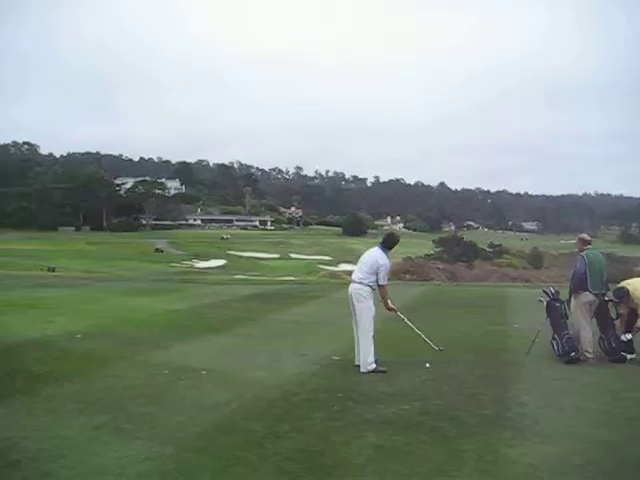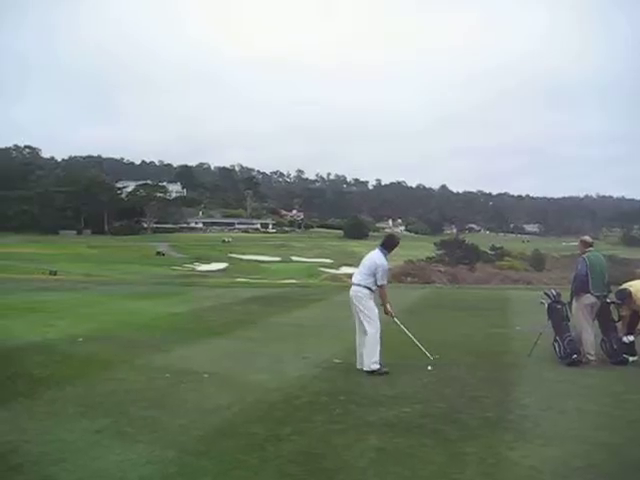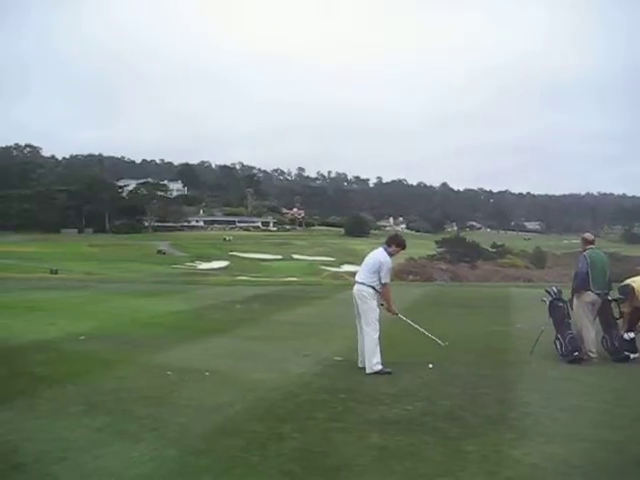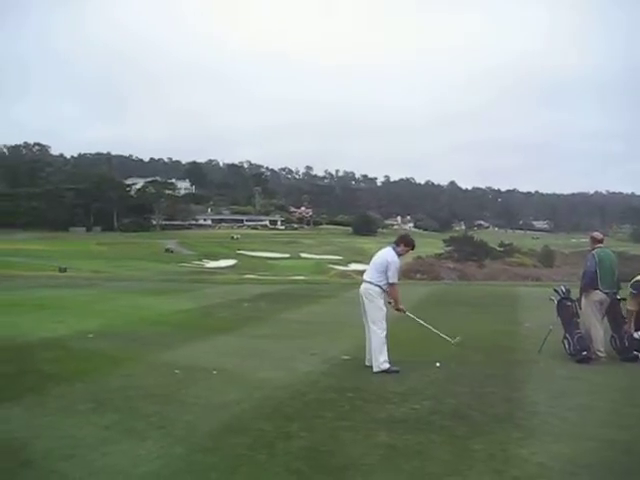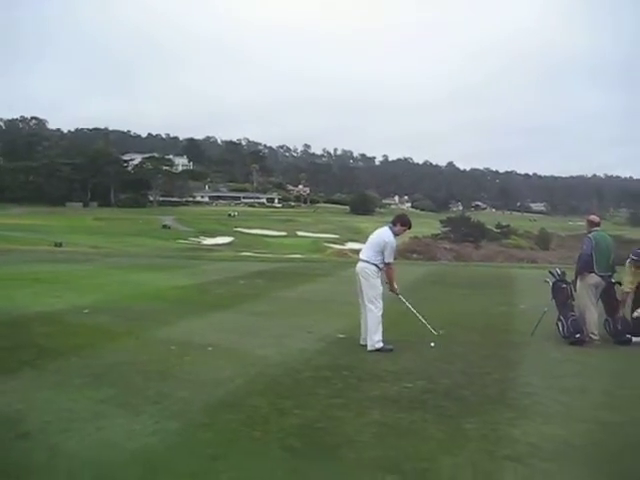
dt=0.3s
person 1, frame 1
left shoulder: (372, 251)
right shoulder: (384, 261)
right elbow: (382, 286)
left wrist: (387, 299)
right wrist: (387, 304)
left hip: (354, 287)
right hip: (363, 291)
left knee: (360, 327)
right knee: (366, 329)
left ankle: (361, 359)
right ankle: (367, 365)
person 1, frame 2
left shoulder: (374, 254)
right shoulder: (382, 262)
right elbow: (382, 287)
left wrist: (386, 303)
right wrist: (386, 307)
left hip: (357, 291)
right hip: (363, 294)
left knee: (362, 329)
right knee: (373, 329)
left ankle: (363, 362)
right ankle: (372, 365)
person 1, frame 3
left shoulder: (377, 253)
right shoulder: (386, 260)
right elbow: (385, 285)
left wrist: (384, 300)
right wrist: (390, 306)
left hip: (359, 289)
right hip: (367, 292)
left knee: (364, 328)
right knee: (372, 330)
left ankle: (364, 361)
right ankle: (373, 366)
person 1, frame 4
left shoulder: (386, 251)
right shoulder: (393, 260)
right elbow: (393, 285)
left wrist: (392, 299)
right wrist: (398, 304)
left hip: (367, 288)
right hip: (373, 291)
left knee: (372, 327)
right knee: (379, 328)
left ankle: (371, 359)
right ankle: (381, 365)
person 1, frame 5
left shoulder: (382, 231)
right shoulder: (390, 240)
right elbow: (388, 265)
left wrist: (390, 281)
right wrist: (392, 285)
left hip: (363, 266)
right hip: (370, 270)
left knee: (367, 306)
right knee: (375, 307)
left ankle: (366, 338)
right ankle: (375, 343)
person 2, frame 1
left shoulder: (582, 256)
right shoulder: (600, 256)
left elbow: (578, 275)
right elbow: (604, 276)
left wrist: (572, 291)
right wrist: (603, 291)
left hip: (583, 294)
right hip: (597, 295)
left knee: (582, 325)
right knee: (586, 323)
left ankle: (587, 354)
right ankle: (586, 350)
person 2, frame 2
left shoulder: (584, 258)
right shoulder: (601, 258)
left elbow: (580, 277)
right elbow: (605, 278)
left wrist: (574, 293)
right wrist: (604, 294)
left hip: (584, 296)
right hip: (598, 297)
left knee: (584, 327)
right knee: (588, 326)
left ankle: (589, 356)
right ankle: (588, 352)
person 2, frame 3
left shoulder: (585, 256)
right shoulder: (603, 256)
left elbow: (580, 275)
right elbow: (607, 276)
left wrist: (574, 291)
right wrist: (606, 291)
left hip: (585, 294)
right hip: (599, 295)
left knee: (585, 324)
right knee: (589, 323)
left ankle: (591, 353)
right ankle: (587, 349)
person 2, frame 4
left shoulder: (593, 255)
right shoulder: (611, 255)
left elbow: (589, 274)
right elbow: (616, 275)
left wrist: (583, 290)
right wrist: (615, 291)
left hip: (594, 293)
right hip: (608, 294)
left knee: (593, 324)
right knee: (598, 322)
left ankle: (599, 352)
right ankle: (598, 349)
person 2, frame 5
left shoulder: (590, 238)
right shoulder: (608, 239)
left elbow: (584, 257)
right elbow: (611, 259)
left wrist: (578, 273)
right wrist: (610, 274)
left hip: (589, 276)
right hip: (603, 277)
left knee: (588, 306)
right knee: (592, 305)
left ankle: (593, 335)
right ankle: (592, 332)
